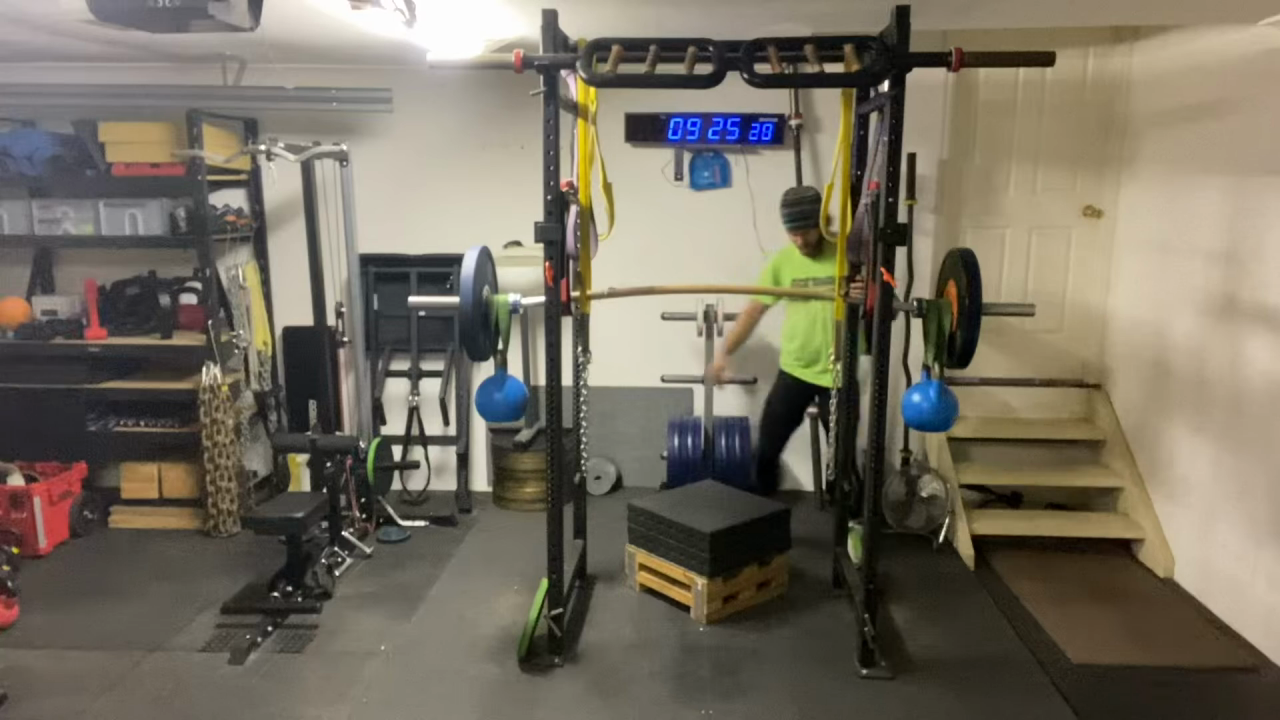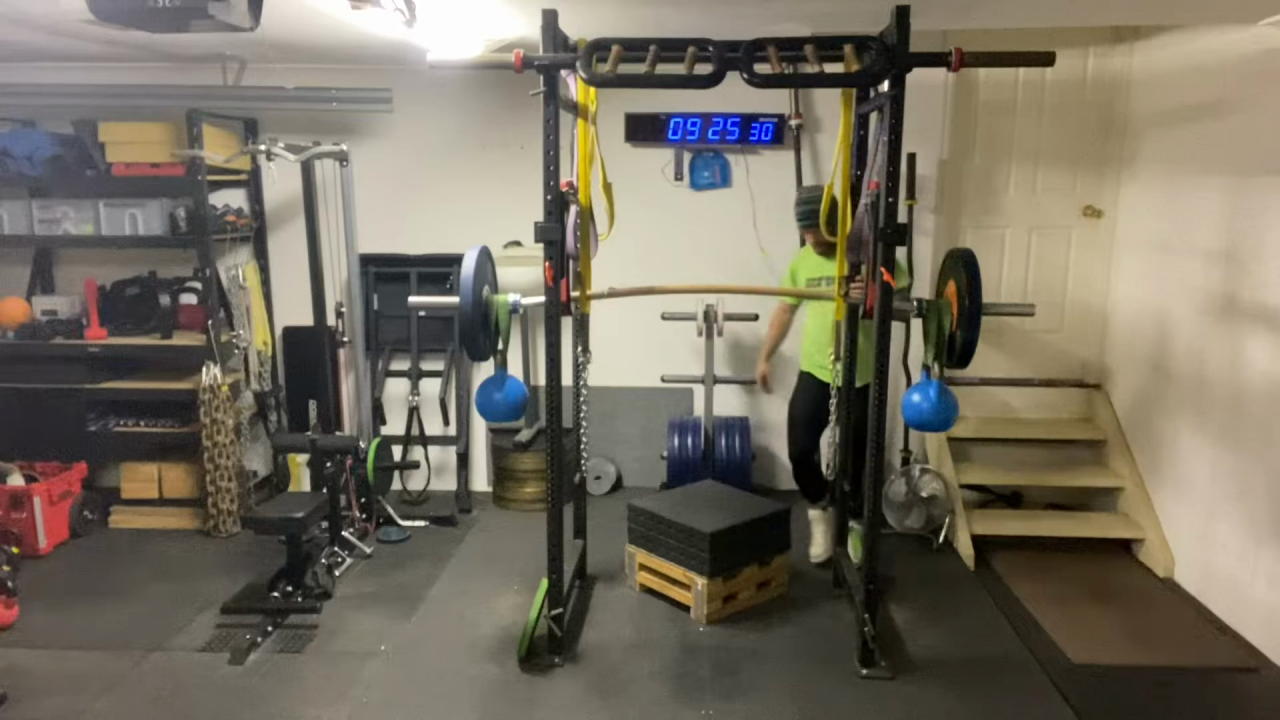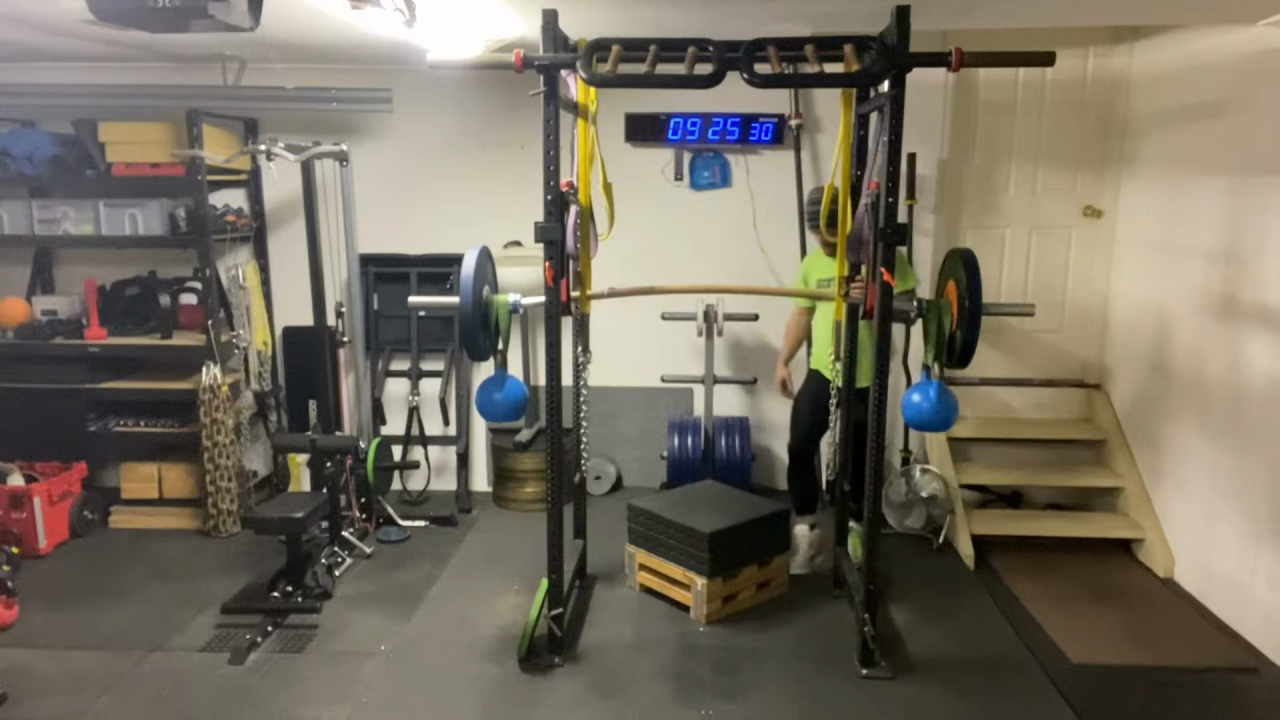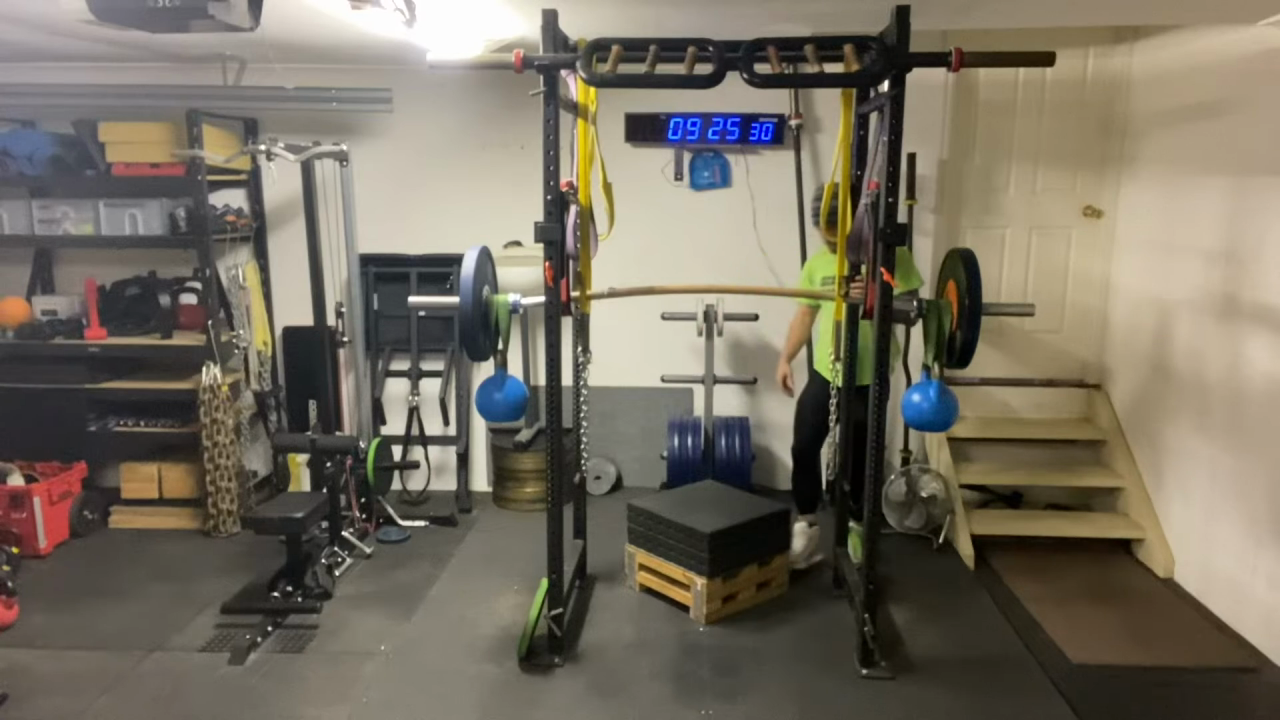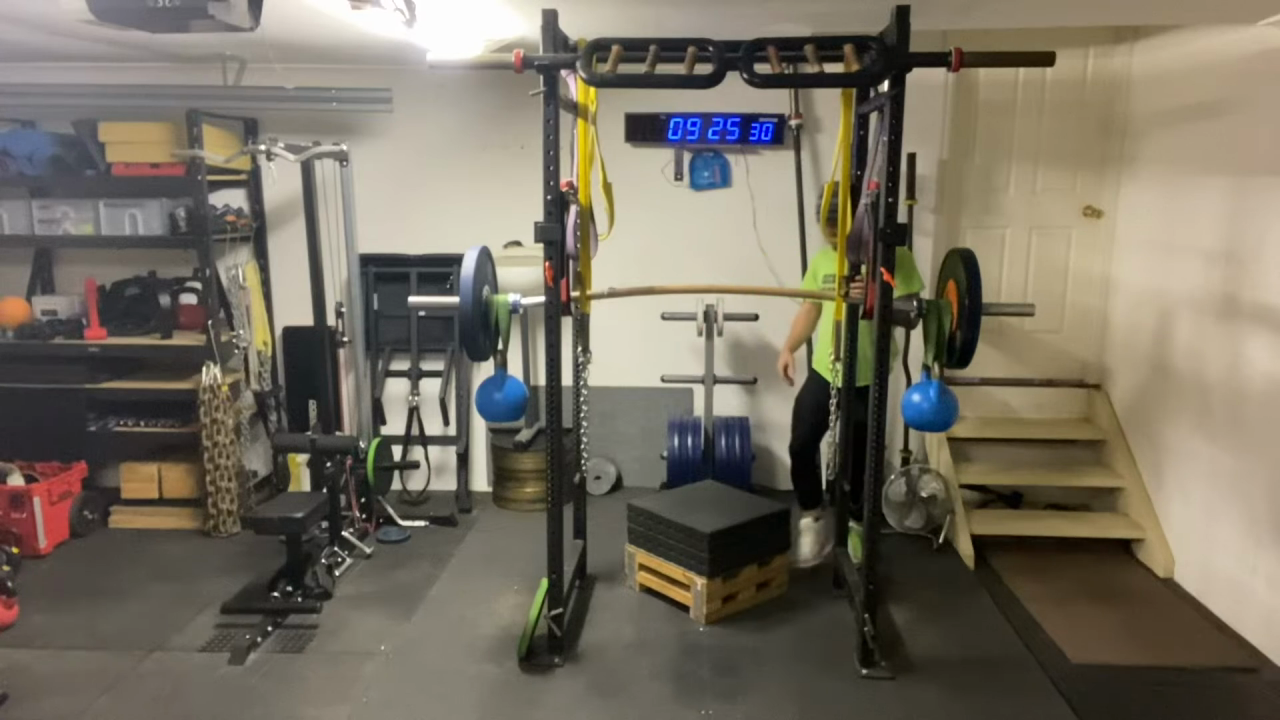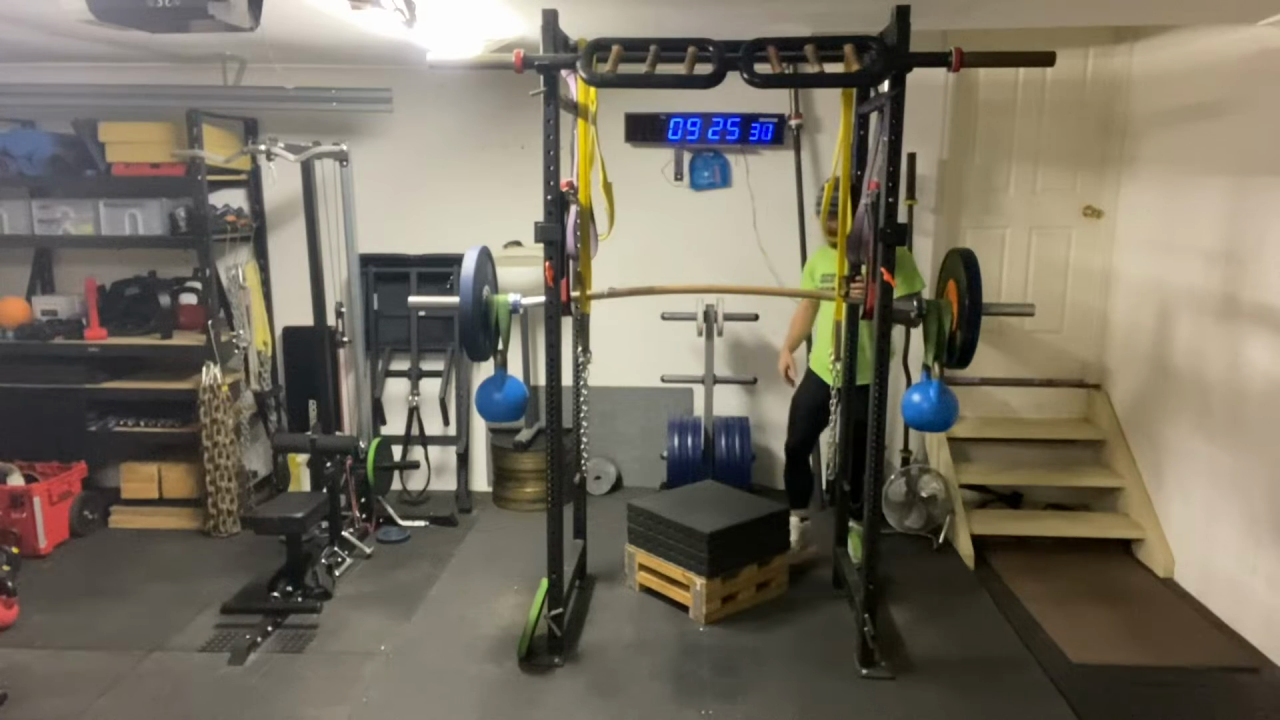
dt=0.2s
person 1, frame 1
right shoulder: (783, 261)
right elbow: (755, 308)
left wrist: (868, 300)
right wrist: (725, 351)
right hip: (795, 372)
right knee: (767, 451)
person 1, frame 2
right shoulder: (802, 260)
right elbow: (785, 310)
right wrist: (764, 357)
left hip: (860, 374)
right hip: (814, 372)
left knee: (854, 459)
right knee: (800, 452)
left ankle: (855, 525)
right ankle: (820, 511)
person 1, frame 3
right shoulder: (813, 262)
right elbow: (802, 314)
right wrist: (783, 361)
left hip: (867, 378)
right hip: (821, 372)
left knee: (857, 460)
right knee: (799, 449)
left ankle: (856, 528)
right ankle: (806, 530)
person 1, frame 4
right shoulder: (817, 260)
right elbow: (806, 311)
right wrist: (786, 358)
left hip: (868, 375)
right hip: (824, 372)
left knee: (860, 456)
right knee: (804, 448)
left ankle: (858, 528)
right ankle: (806, 527)
person 1, frame 5
left shoulder: (892, 255)
right shoulder: (823, 258)
right wrist: (789, 348)
left hip: (866, 378)
right hip: (823, 371)
left knee: (857, 460)
right knee: (801, 447)
left ankle: (856, 528)
right ankle: (814, 523)
person 1, frame 6
left shoulder: (889, 253)
right shoulder: (820, 256)
right wrist: (788, 348)
left hip: (864, 375)
right hip: (820, 371)
left knee: (857, 460)
right knee: (796, 446)
left ankle: (856, 528)
right ankle: (798, 528)
